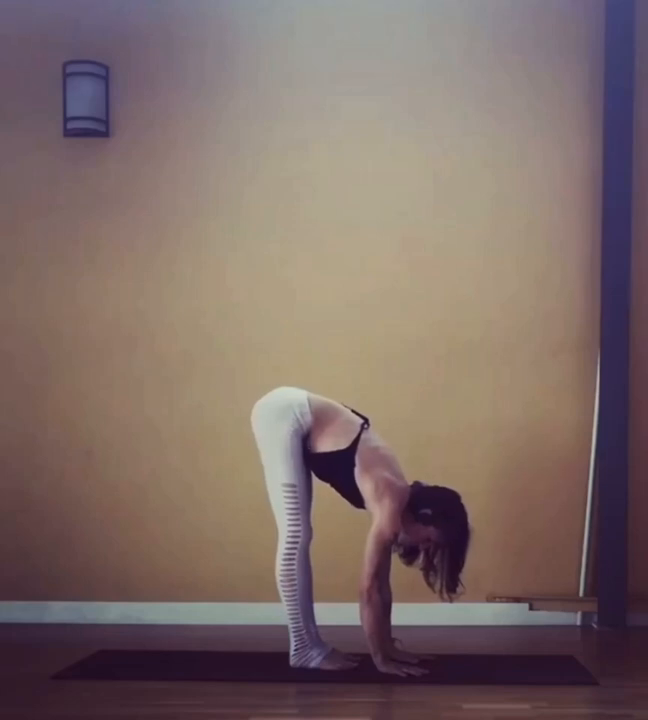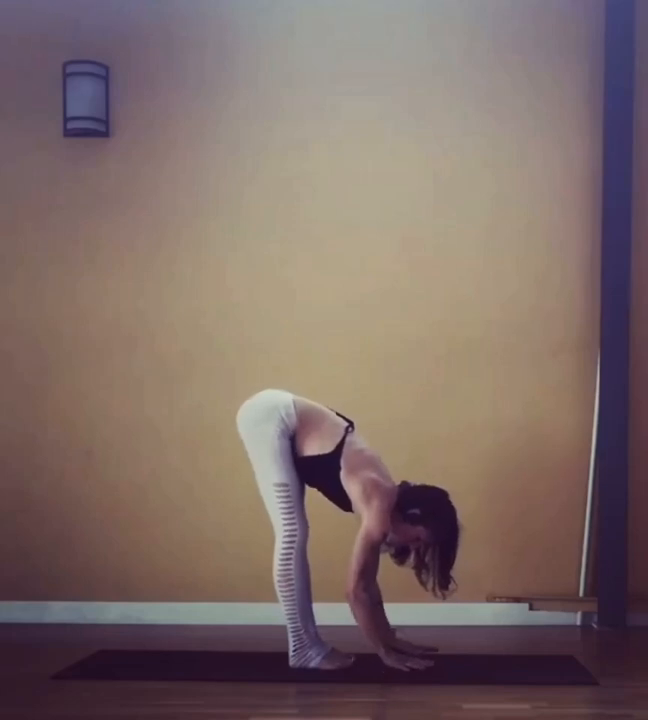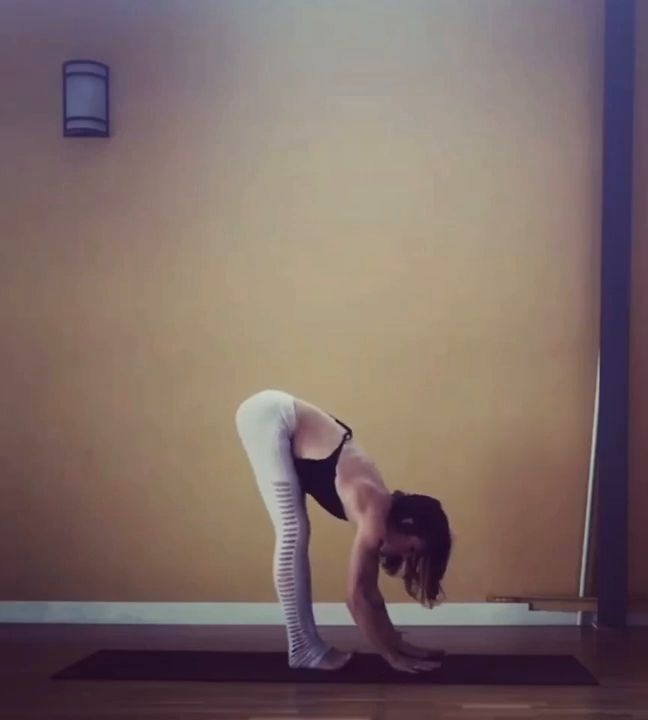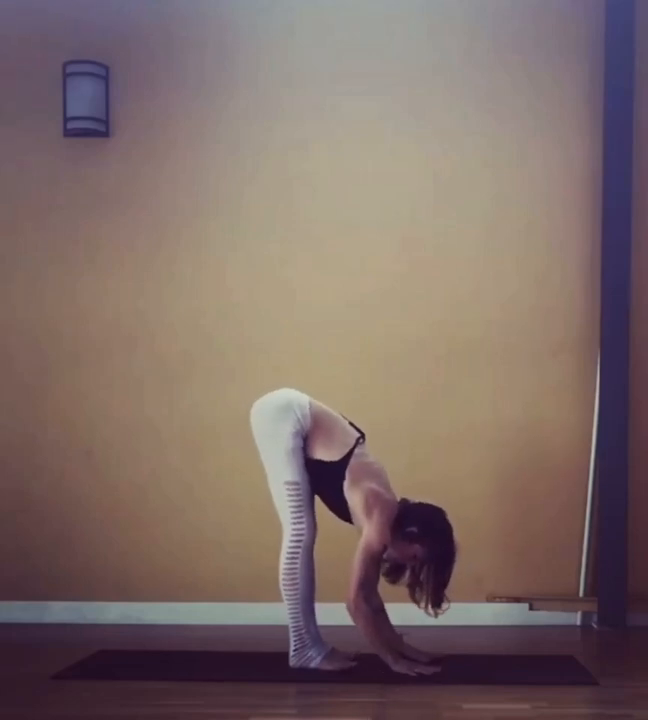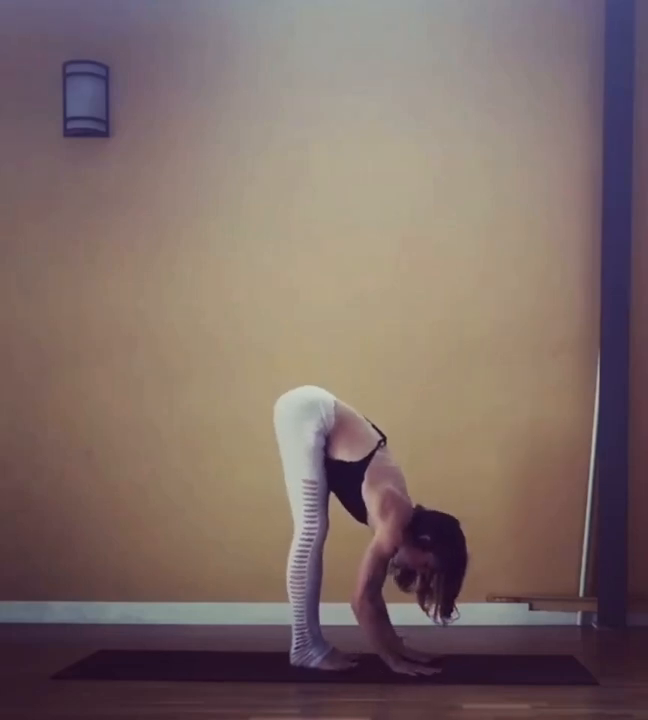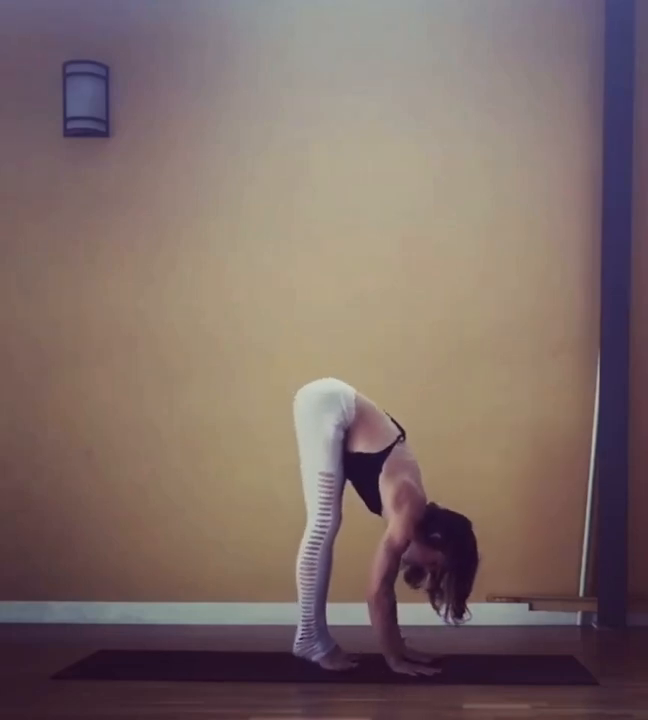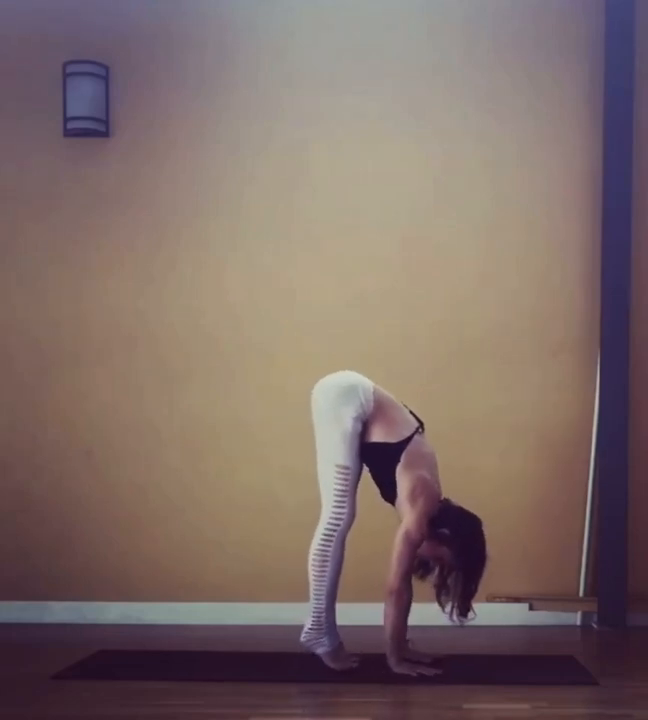
dt=0.4s
person 1, frame 1
left shoulder: (396, 503)
right shoulder: (391, 510)
left elbow: (381, 584)
right elbow: (369, 589)
left wrist: (387, 647)
right wrist: (380, 658)
left hip: (296, 416)
right hip: (283, 413)
left knee: (299, 536)
right knee: (295, 536)
left ankle: (311, 645)
right ankle: (304, 649)
person 1, frame 2
left shoulder: (384, 501)
right shoulder: (380, 510)
left elbow: (368, 584)
right elbow: (356, 590)
left wrist: (390, 640)
right wrist: (386, 652)
left hip: (281, 418)
right hip: (269, 415)
left knee: (295, 535)
right knee: (291, 535)
left ankle: (309, 643)
right ankle: (303, 649)
person 1, frame 3
left shoulder: (378, 511)
right shoulder: (375, 518)
left elbow: (369, 591)
right elbow: (356, 595)
left wrist: (397, 644)
right wrist: (392, 656)
left hip: (281, 418)
right hip: (269, 416)
left knee: (297, 535)
right knee: (292, 535)
left ankle: (309, 644)
right ankle: (302, 648)
person 1, frame 4
left shoulder: (386, 518)
right shoulder: (380, 524)
left elbow: (369, 595)
right elbow: (357, 599)
left wrist: (397, 646)
right wrist: (393, 658)
left hip: (293, 415)
right hip: (282, 413)
left knee: (302, 535)
right knee: (299, 534)
left ankle: (310, 644)
right ankle: (303, 649)
person 1, frame 5
left shoulder: (400, 521)
right shoulder: (394, 527)
left elbow: (373, 595)
right elbow: (362, 600)
left wrist: (396, 647)
right wrist: (392, 658)
left hip: (316, 413)
right hip: (307, 412)
left knee: (314, 533)
right knee: (310, 533)
left ankle: (312, 644)
right ankle: (305, 647)
person 1, frame 6
left shoulder: (414, 516)
right shoulder: (406, 521)
left elbow: (384, 590)
right elbow: (378, 594)
left wrist: (397, 648)
right wrist: (393, 658)
left hip: (335, 405)
right hip: (327, 404)
left knee: (326, 526)
right knee: (323, 525)
left ankle: (318, 638)
right ankle: (310, 640)
person 1, frame 7
left shoulder: (429, 510)
right shoulder: (420, 516)
left elbow: (401, 583)
right elbow: (396, 588)
left wrist: (400, 648)
right wrist: (395, 658)
left hip: (352, 398)
right hip: (345, 396)
left knee: (339, 519)
right knee: (338, 518)
left ankle: (326, 634)
right ankle: (318, 632)
